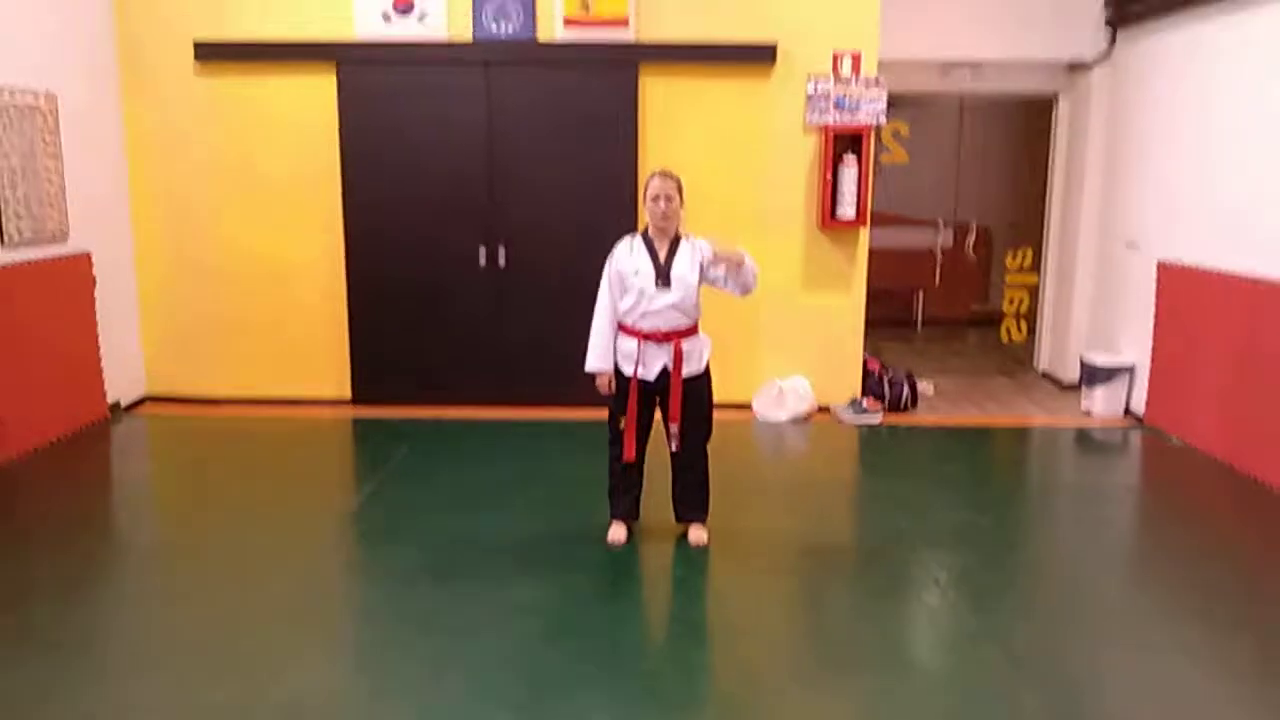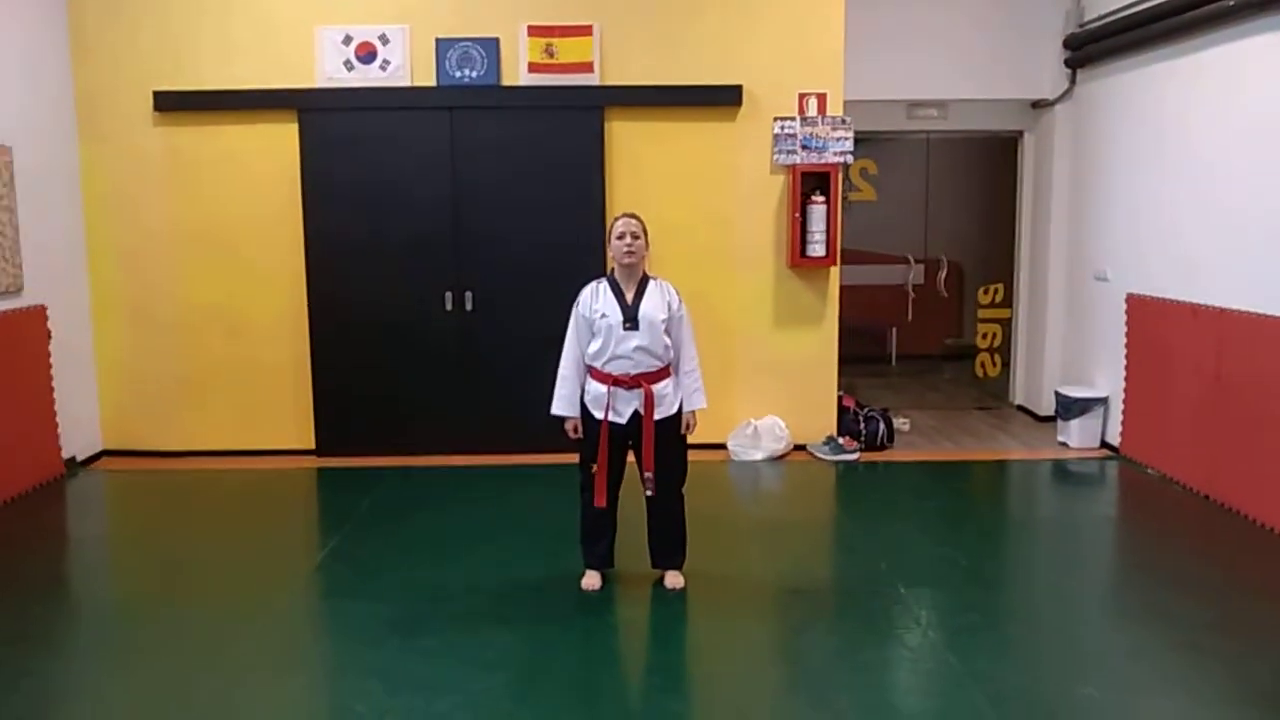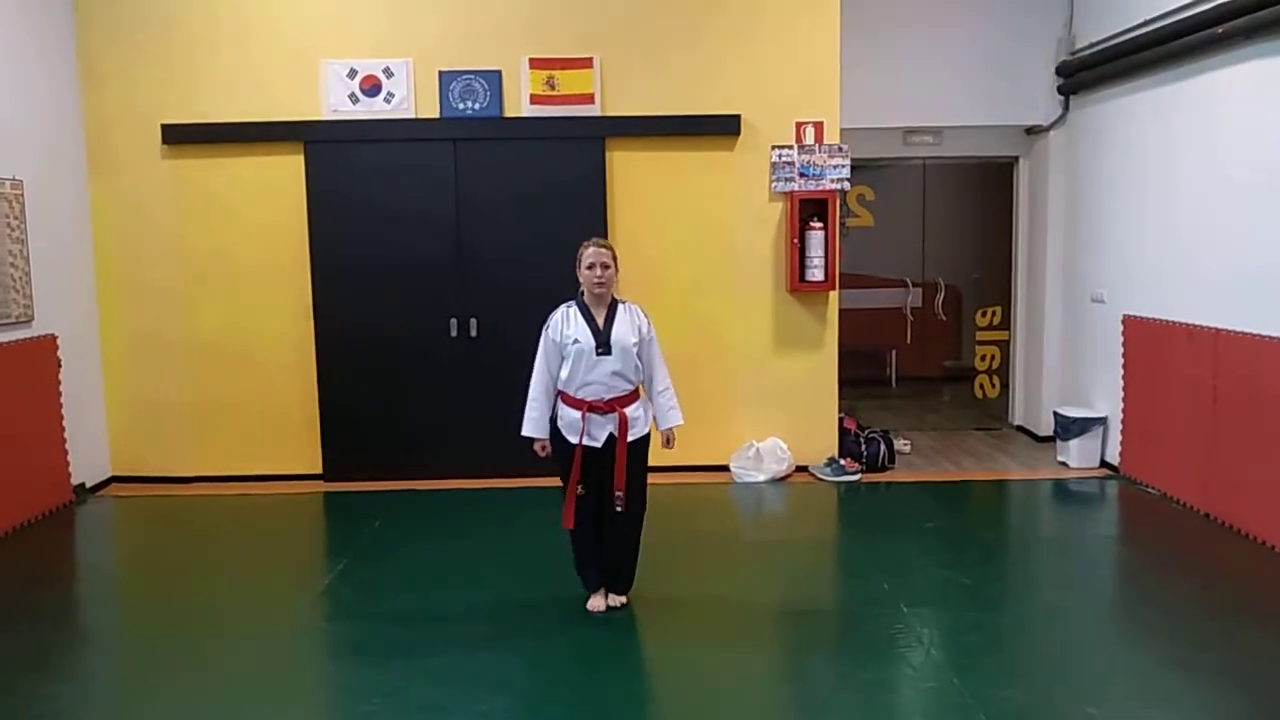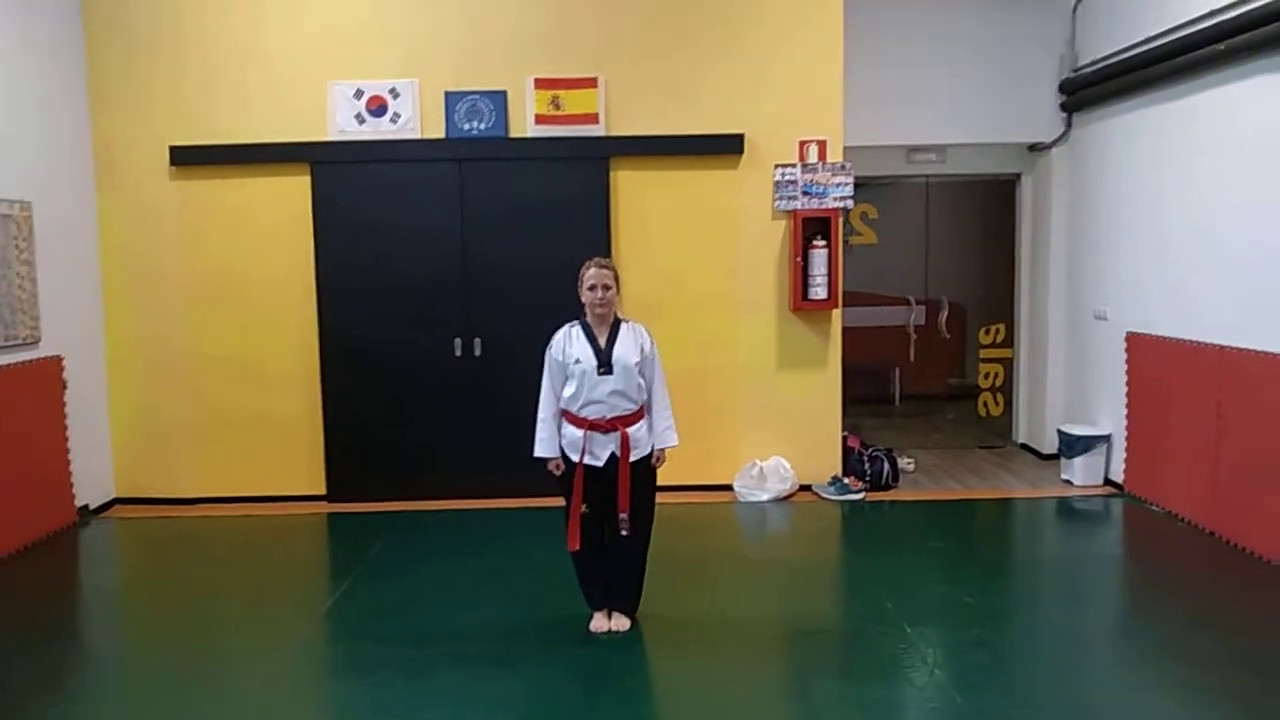
dt=1s
person 1, frame 1
left shoulder: (697, 250)
right shoulder: (624, 251)
left elbow: (743, 285)
right elbow: (605, 310)
left wrist: (736, 262)
right wrist: (602, 365)
left hip: (685, 359)
right hip: (634, 358)
left knee: (690, 443)
right knee: (627, 441)
left ankle: (693, 518)
right ankle: (621, 516)
person 1, frame 2
left shoulder: (666, 294)
right shoulder: (591, 295)
left elbow: (685, 353)
right elbow: (574, 355)
left wrist: (691, 404)
right wrist: (569, 409)
left hip: (657, 401)
right hip: (604, 402)
left knee: (665, 487)
right knee: (598, 486)
left ankle: (670, 564)
right ankle: (595, 564)
person 1, frame 3
left shoulder: (635, 318)
right shoulder: (561, 320)
left elbow: (656, 373)
right elbow: (544, 378)
left wrist: (667, 419)
right wrist: (538, 430)
left hip: (626, 425)
right hip: (578, 427)
left knee: (625, 508)
right knee: (583, 510)
left ankle: (618, 584)
right ankle: (595, 585)
person 1, frame 4
left shoulder: (638, 336)
right shoulder: (564, 340)
left elbow: (657, 392)
right elbow: (550, 399)
left wrist: (661, 442)
right wrist: (550, 451)
left hip: (631, 445)
right hip: (581, 447)
left knee: (629, 528)
right knee: (585, 529)
left ankle: (622, 606)
right ankle: (599, 606)
